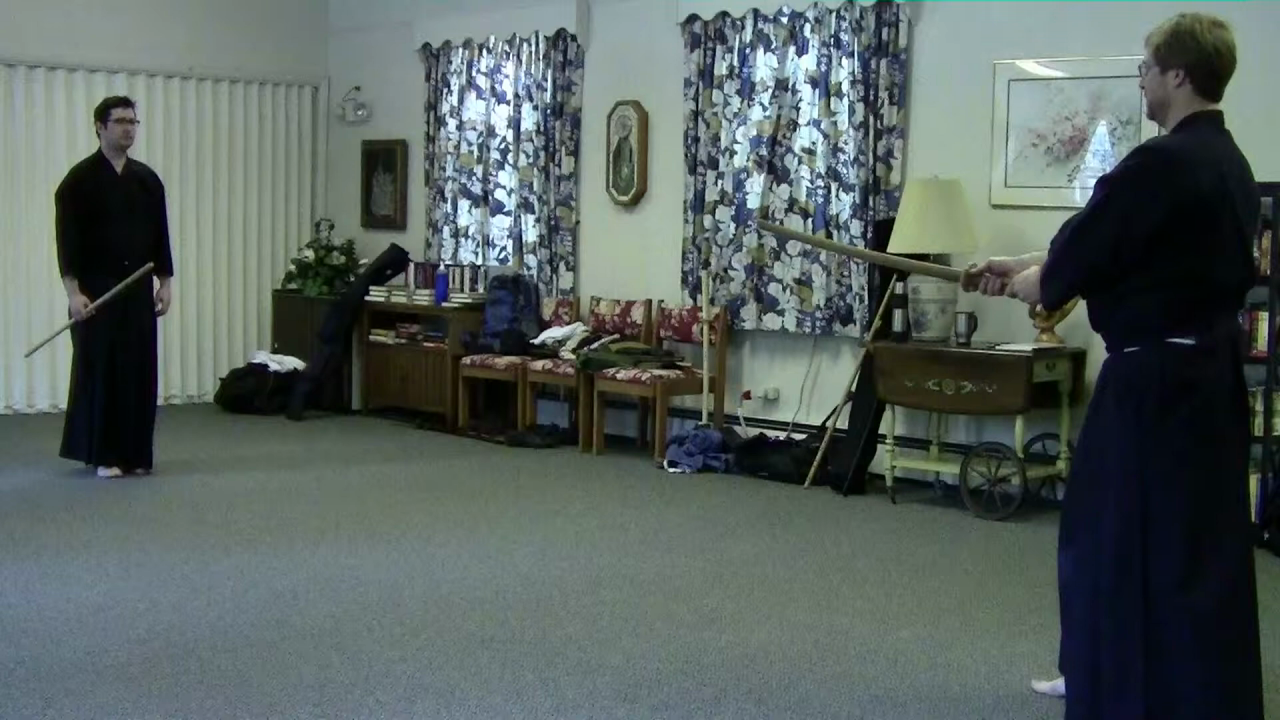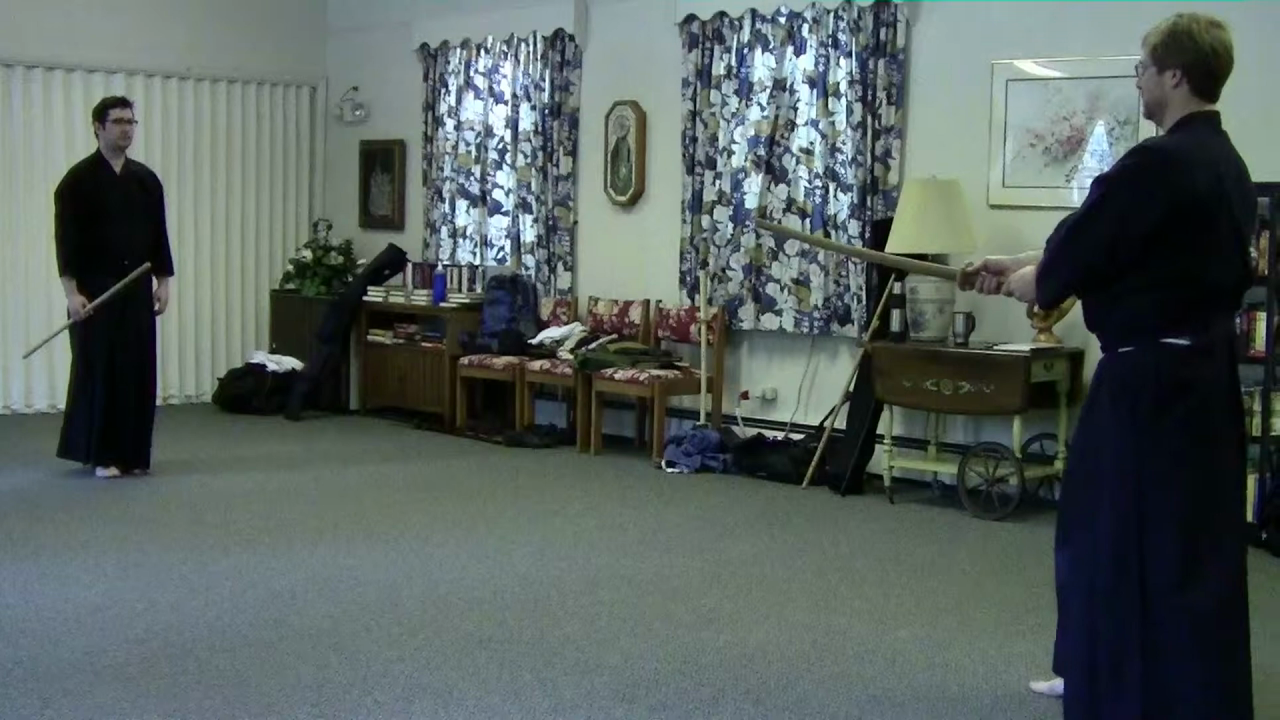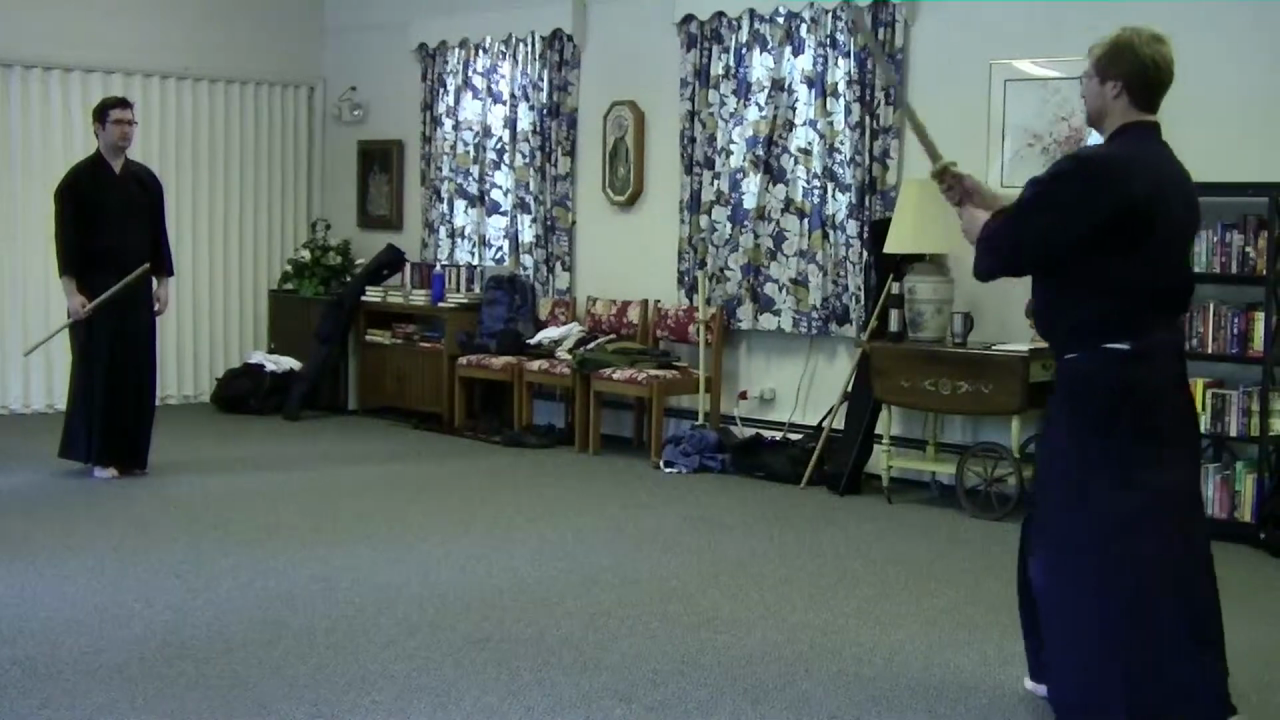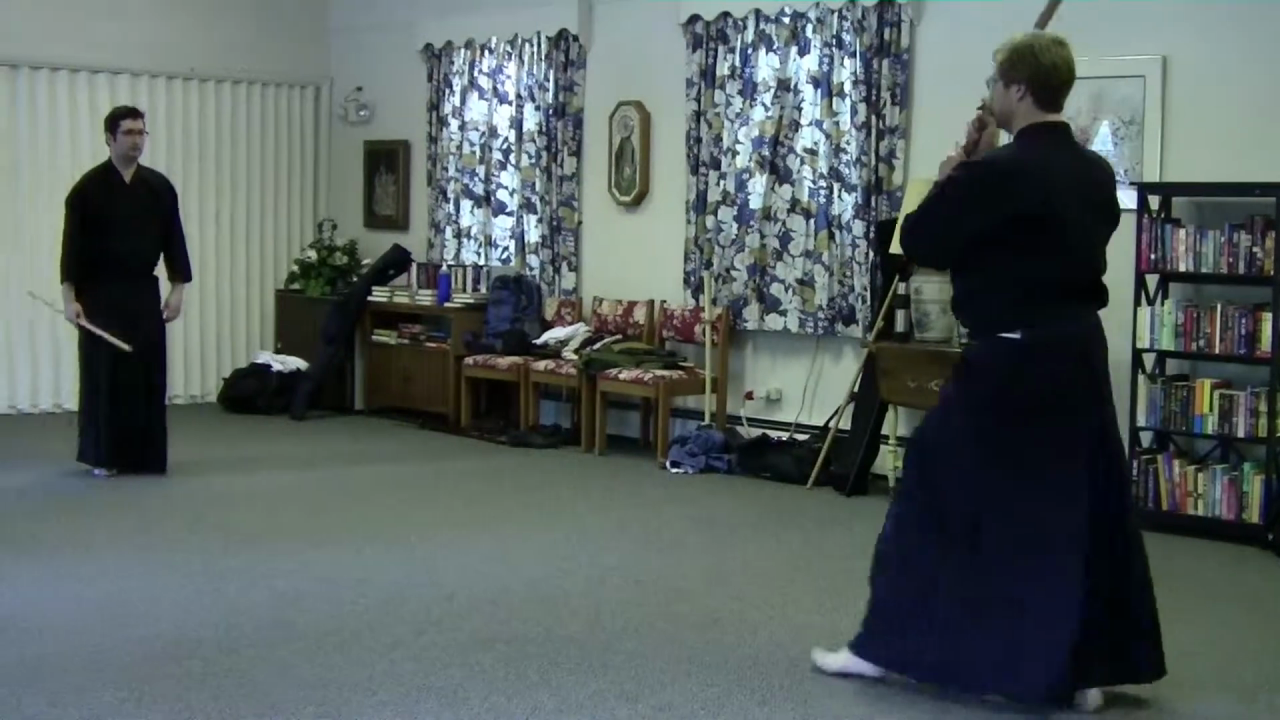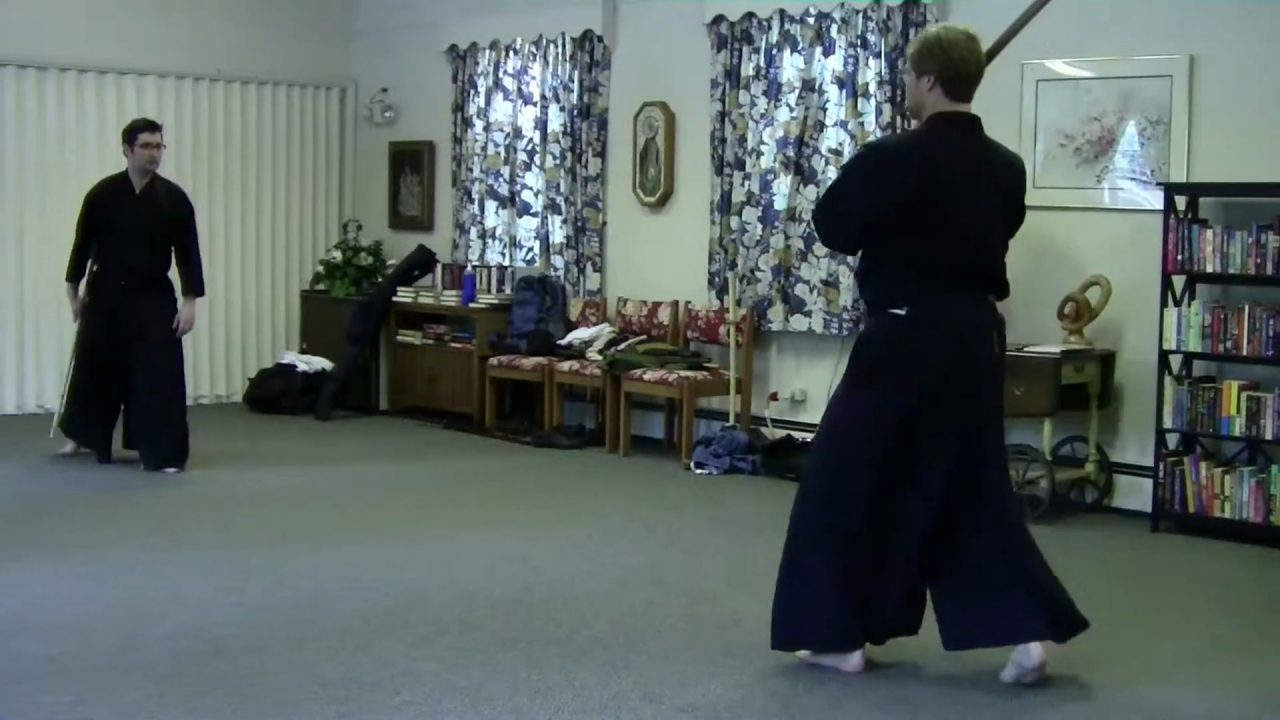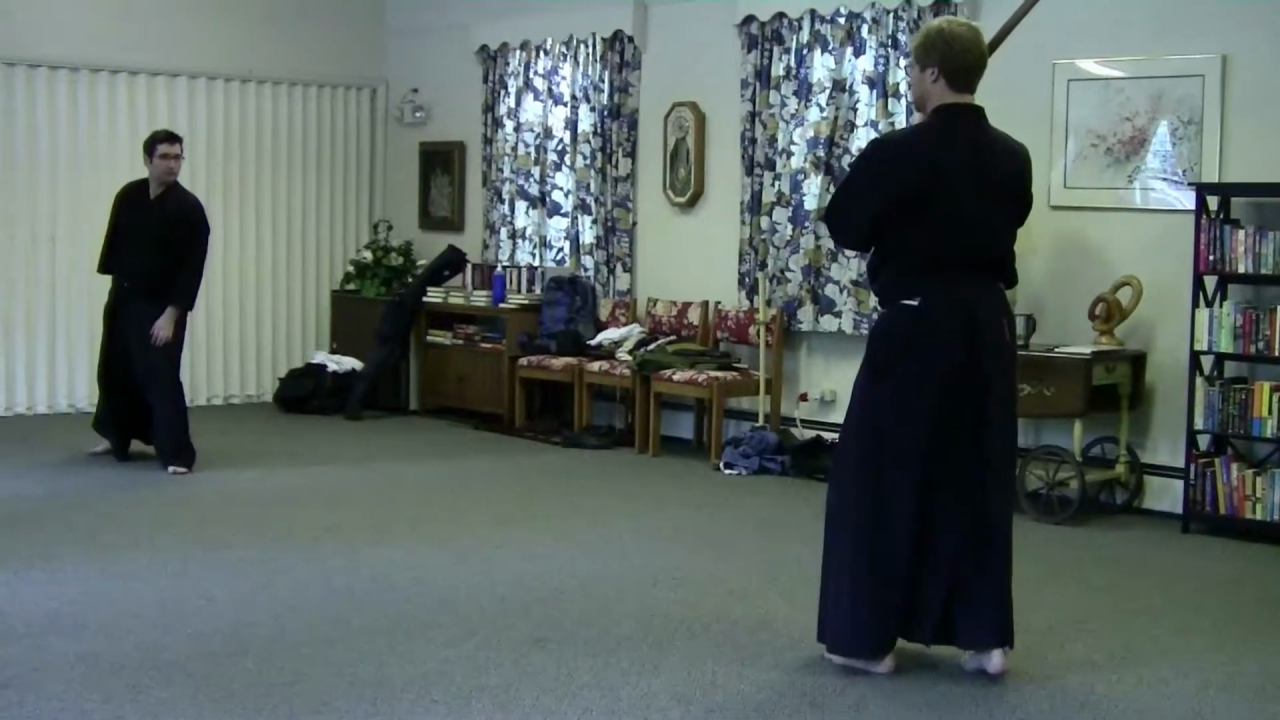
dt=0.4s
person 1, frame 1
left shoulder: (1164, 163)
right shoulder: (1227, 163)
left elbow: (1090, 247)
right elbow: (1113, 241)
left wrist: (1035, 281)
right wrist: (1024, 263)
left hip: (1158, 375)
right hip: (1201, 368)
left knee: (1143, 535)
right knee: (1192, 535)
person 1, frame 2
left shoulder: (1161, 163)
right shoulder: (1224, 163)
left elbow: (1084, 249)
right elbow: (1103, 239)
left wrist: (1030, 279)
right wrist: (1023, 262)
left hip: (1155, 375)
right hip: (1196, 368)
left knee: (1145, 537)
right knee: (1146, 530)
person 1, frame 3
left shoulder: (1095, 170)
right shoulder: (1168, 175)
left elbow: (1006, 251)
left wrist: (978, 221)
right wrist: (993, 199)
left hip: (1104, 374)
right hip: (1151, 367)
left knee: (1108, 536)
right knee: (1108, 526)
person 1, frame 4
left shoulder: (995, 174)
right shoulder: (1094, 173)
left elbow: (921, 243)
left wrist: (950, 187)
left hip: (1012, 358)
right hip: (1078, 352)
left knee: (939, 489)
right knee: (1082, 506)
left ankle: (892, 645)
right ankle: (1087, 667)
person 1, frame 5
left shoulder: (889, 159)
right shoulder: (1005, 166)
left elbow: (834, 228)
left hip: (904, 336)
right hip: (975, 336)
left knee: (847, 480)
right knee: (975, 488)
left ankle: (837, 636)
right ankle: (1025, 630)
person 1, frame 6
left shoulder: (897, 153)
right shoulder: (1012, 157)
left elbow: (844, 226)
left hip: (916, 326)
right hip: (987, 326)
left knee: (881, 477)
right knee: (978, 480)
left ankle: (868, 637)
right ankle: (985, 638)
person 2, frame 1
left shoulder: (147, 178)
right shoulder: (80, 179)
left elbow: (159, 235)
right elbow: (68, 239)
left wrist: (164, 283)
right wrist: (73, 291)
left hip: (138, 289)
right hip: (95, 289)
left knee: (138, 370)
right knee: (98, 369)
left ankle: (133, 452)
right ankle: (102, 453)
person 2, frame 2
left shoulder: (146, 179)
right shoulder: (79, 179)
left elbow: (158, 234)
right elbow: (67, 239)
left wrist: (163, 282)
right wrist: (72, 291)
left hip: (136, 289)
right hip: (94, 289)
left knee: (137, 370)
right knee: (97, 370)
left ankle: (130, 452)
right ankle: (100, 453)
person 2, frame 3
left shoulder: (145, 179)
right shoulder: (79, 179)
left elbow: (158, 234)
right elbow: (67, 239)
left wrist: (162, 282)
right wrist: (72, 291)
left hip: (136, 288)
right hip: (94, 289)
left knee: (137, 371)
right knee: (97, 370)
left ankle: (129, 453)
right ankle: (99, 454)
person 2, frame 4
left shoulder: (159, 186)
right shoulder: (89, 187)
left elbow: (173, 239)
right elbow: (73, 244)
left wrist: (177, 288)
right wrist: (70, 297)
left hip: (143, 292)
right hip: (99, 293)
left knee: (146, 372)
right knee: (101, 373)
left ankle: (138, 454)
right ankle: (101, 454)
person 2, frame 5
left shoulder: (173, 198)
right shoulder: (103, 194)
left elbow: (187, 253)
right elbow: (83, 244)
left wrist: (189, 302)
right wrist: (74, 291)
left hip: (153, 299)
right hip: (105, 297)
left knee: (162, 373)
right knee: (94, 366)
left ankle: (163, 452)
right ankle: (85, 435)
person 2, frame 6
left shoulder: (189, 208)
right shoulder: (127, 196)
left elbow: (192, 267)
right elbow: (113, 241)
left wrist: (172, 314)
right wrist: (118, 280)
left hip: (162, 304)
right hip: (123, 298)
left knee: (162, 374)
right knee: (115, 370)
left ankle: (176, 453)
right ankle: (117, 436)
